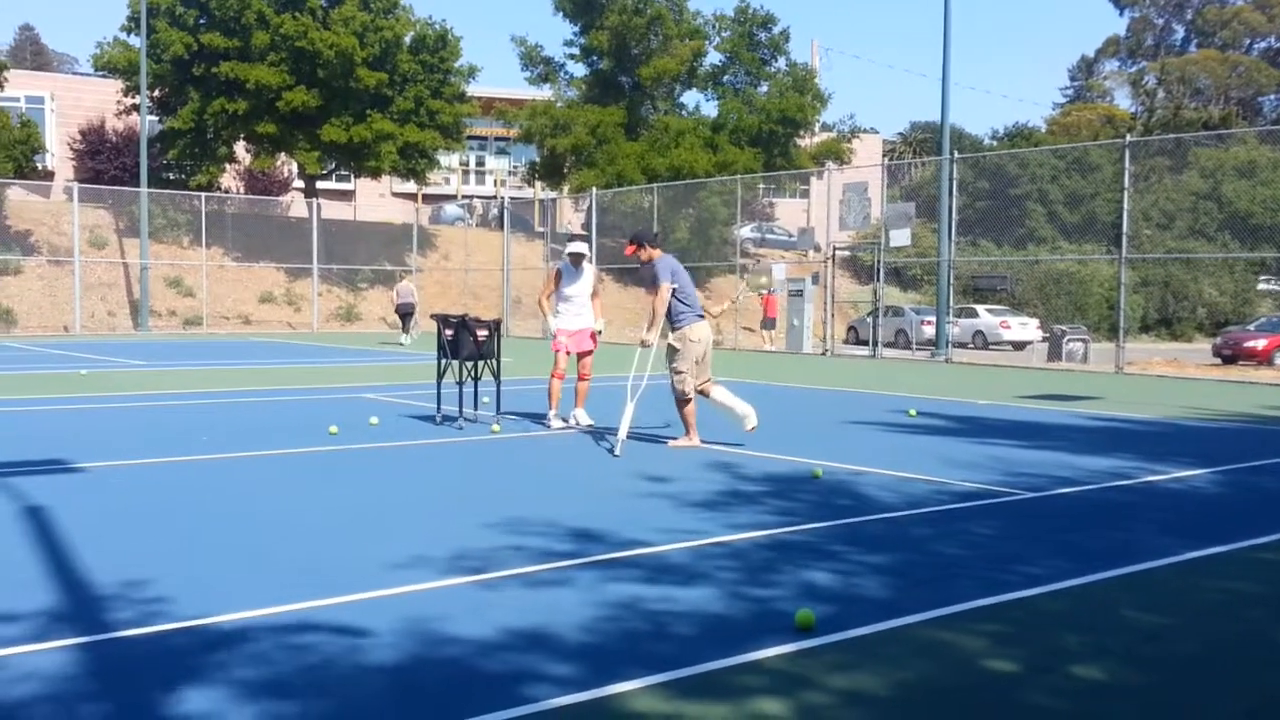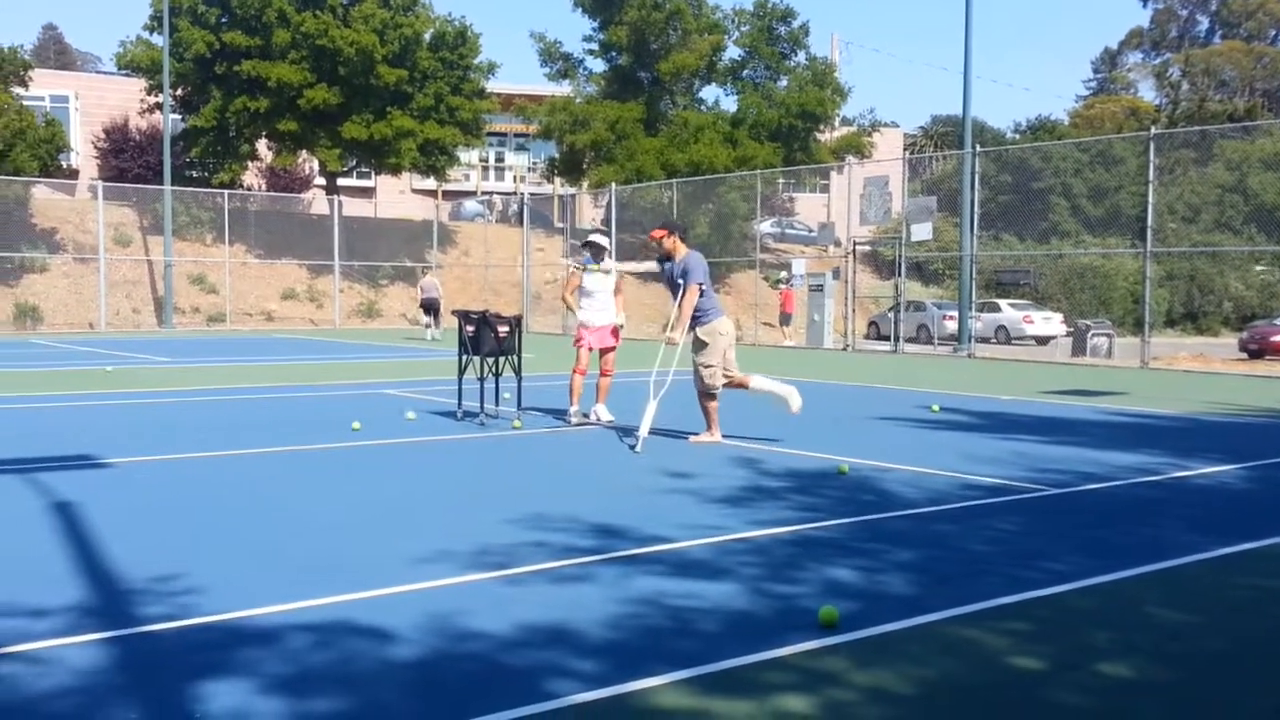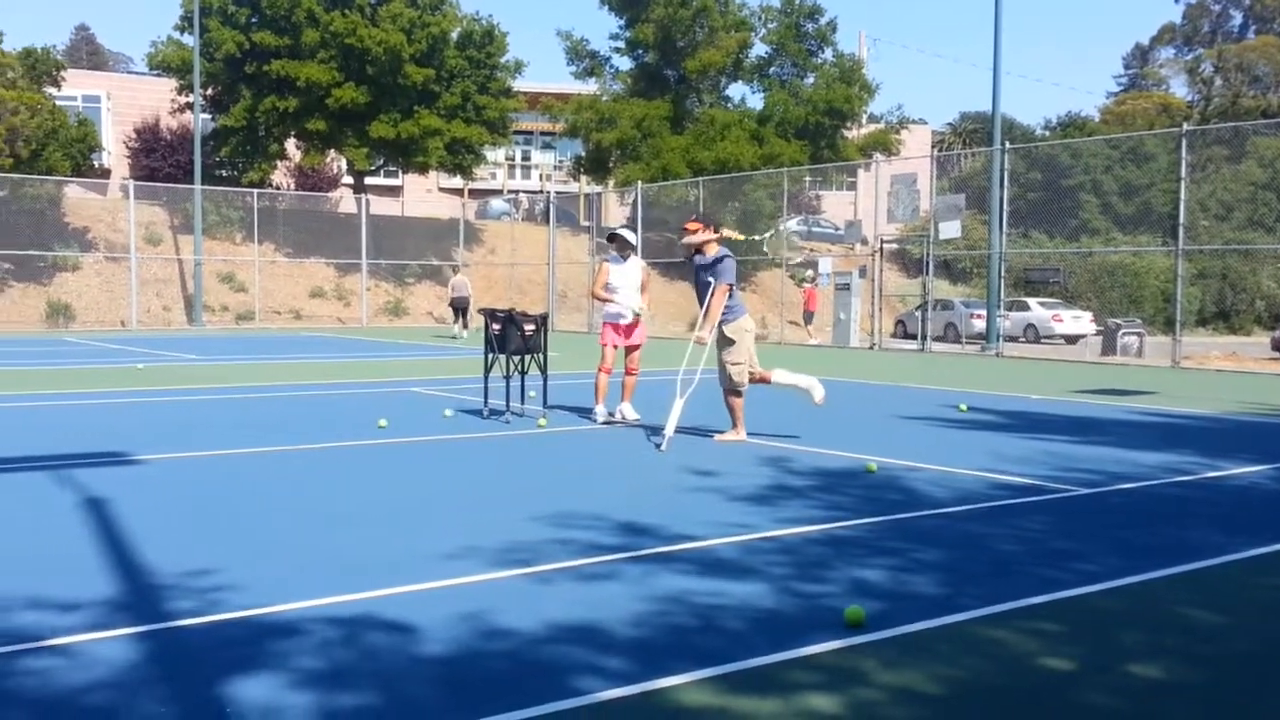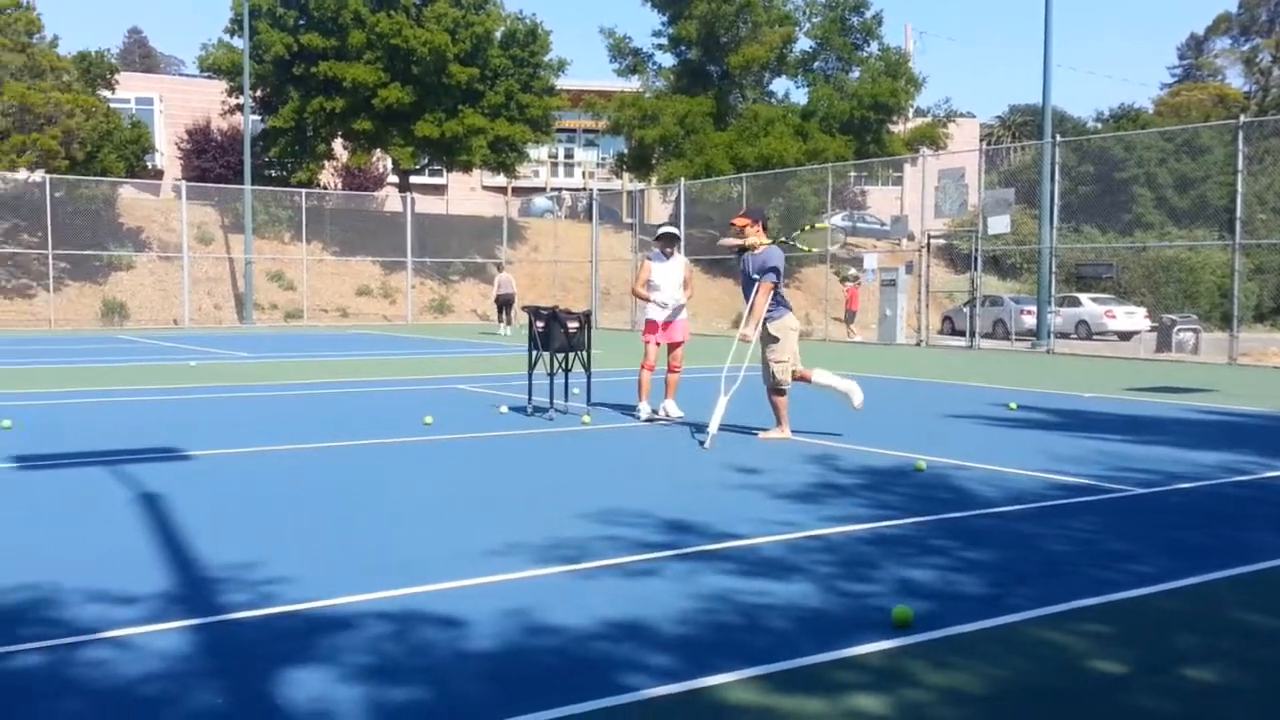
dt=0.3s
person 1, frame 1
left shoulder: (660, 264)
right shoulder: (669, 262)
left elbow: (662, 298)
right elbow: (689, 292)
left wrist: (652, 331)
right wrist: (710, 310)
left hip: (687, 331)
right hip: (700, 327)
left knee: (682, 388)
right knee: (703, 383)
left ankle: (691, 436)
right ankle: (741, 408)
person 1, frame 2
left shoulder: (694, 260)
right shoulder: (667, 263)
left elbow: (690, 298)
left wrist: (677, 331)
left hip: (712, 326)
right hip: (705, 329)
left knee: (706, 384)
right knee: (732, 378)
left ankle: (713, 432)
right ankle: (783, 391)
person 1, frame 3
left shoulder: (724, 258)
right shoulder: (696, 255)
left elbow: (719, 297)
right elbow: (685, 241)
left wrist: (706, 329)
right wrist: (717, 236)
left hip: (735, 324)
right hip: (725, 327)
left knee: (731, 382)
right knee: (753, 374)
left ankle: (738, 430)
right ankle: (805, 382)
person 1, frame 4
left shoulder: (773, 255)
right shoulder: (746, 249)
left elbow: (763, 295)
right elbow: (722, 243)
left wrist: (749, 327)
right wrist: (743, 242)
left hip: (779, 322)
right hip: (770, 324)
left knee: (776, 379)
right knee: (795, 372)
left ankle: (782, 427)
right ankle: (845, 385)
person 2, frame 1
left shoulder: (591, 271)
right shoulder: (559, 271)
right elbow: (543, 297)
left wrist: (599, 320)
right wrist: (549, 319)
left hip: (587, 327)
right hip: (564, 327)
left knee: (585, 372)
right knee: (559, 370)
left ankle: (578, 412)
right ankle: (553, 413)
person 2, frame 2
left shoulder: (614, 268)
right shoulder: (581, 268)
right elbow: (566, 294)
left wrist: (620, 314)
right wrist: (578, 313)
left hip: (609, 324)
right hip: (587, 324)
left knee: (607, 368)
right knee: (581, 366)
left ankle: (599, 408)
right ankle: (574, 409)
person 2, frame 3
left shoulder: (640, 265)
right shoulder: (607, 264)
left elbow: (645, 291)
right elbow: (595, 291)
left wrist: (643, 305)
right wrist: (616, 299)
left hip: (635, 321)
right hip: (612, 321)
left knee: (633, 367)
right knee: (606, 364)
left ankle: (625, 406)
right ankle: (599, 408)
person 2, frame 4
left shoulder: (683, 262)
right shoulder: (649, 261)
left elbow: (689, 288)
right elbow: (636, 288)
left wrist: (684, 298)
right wrist: (652, 298)
left hip: (678, 318)
right hip: (654, 318)
left knee: (675, 364)
right knee: (649, 362)
left ankle: (668, 403)
right ankle: (643, 405)
